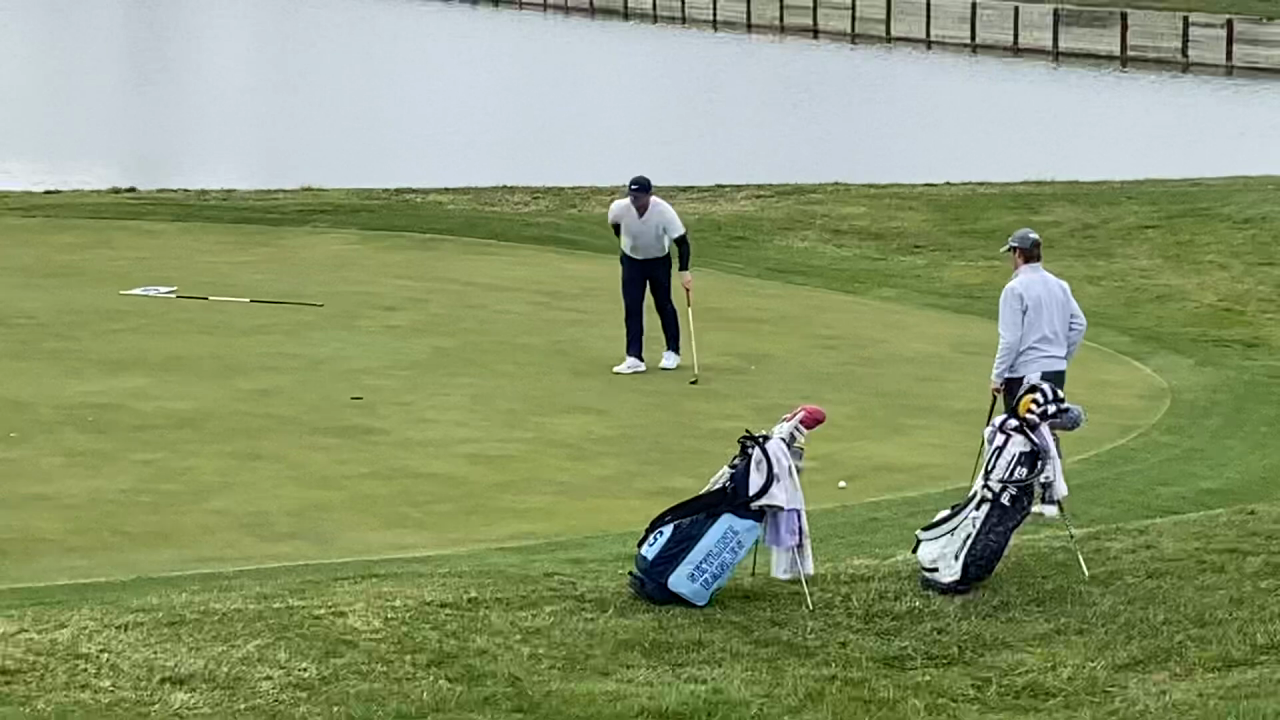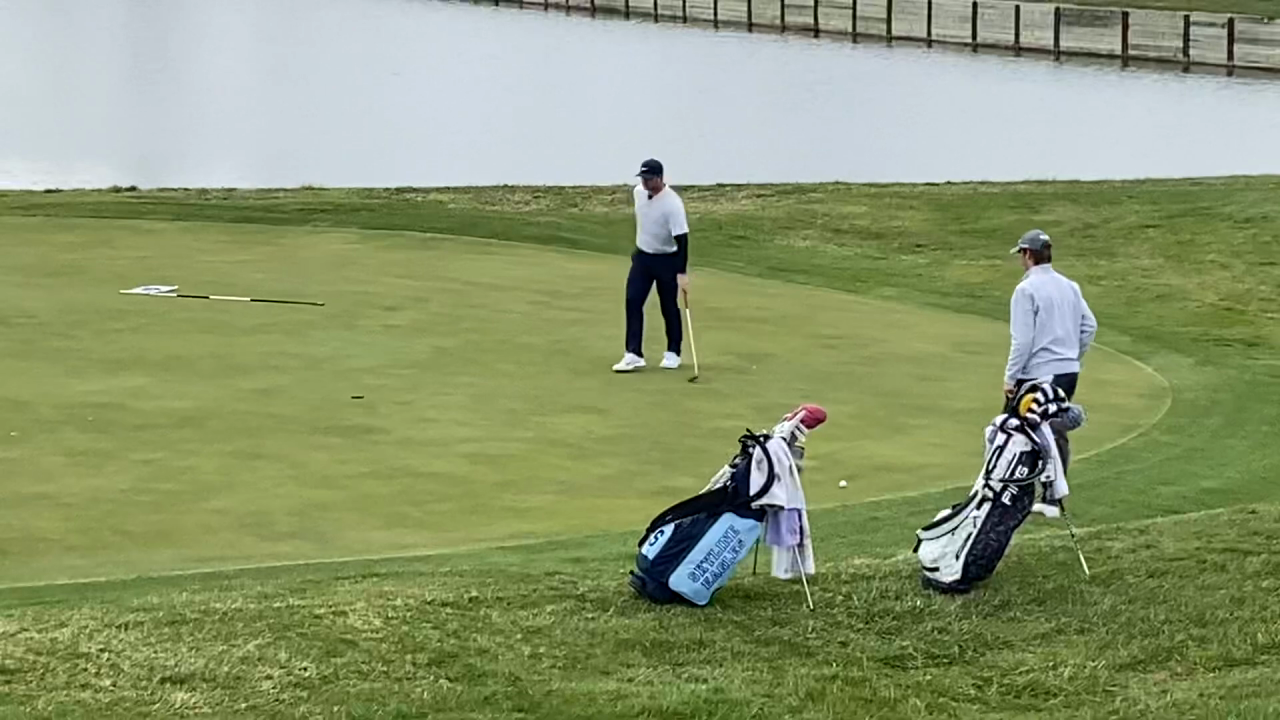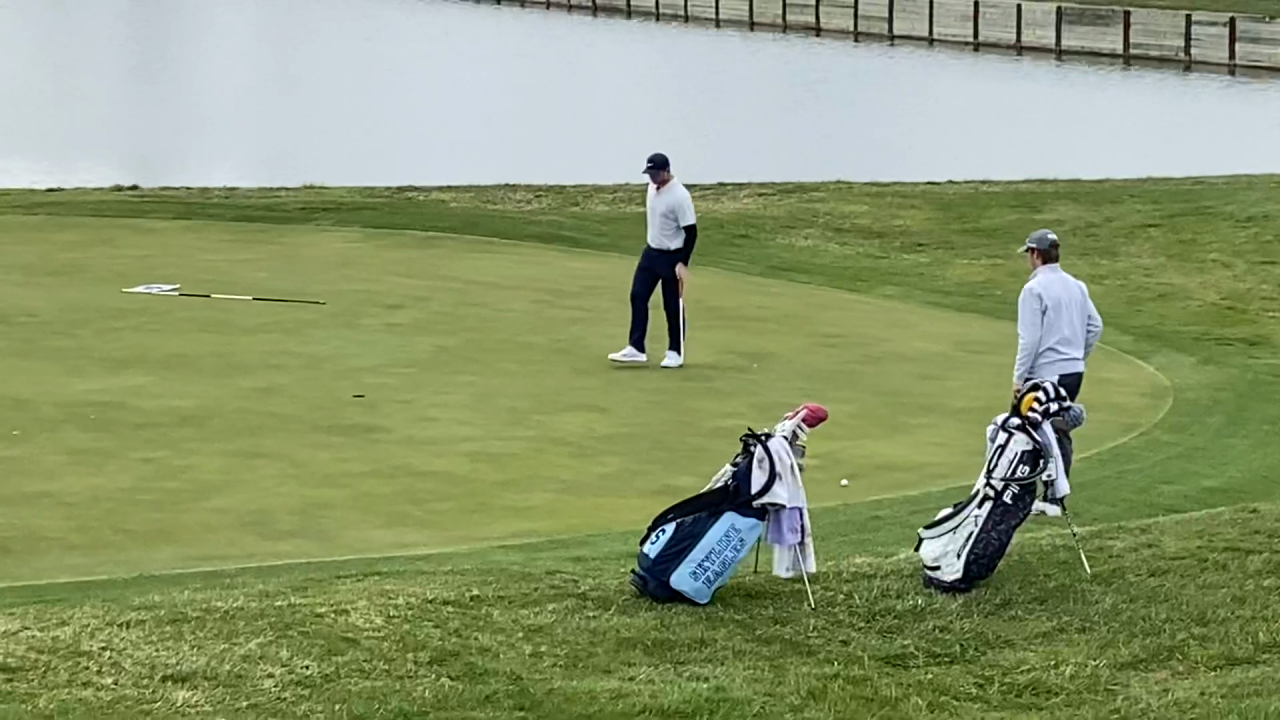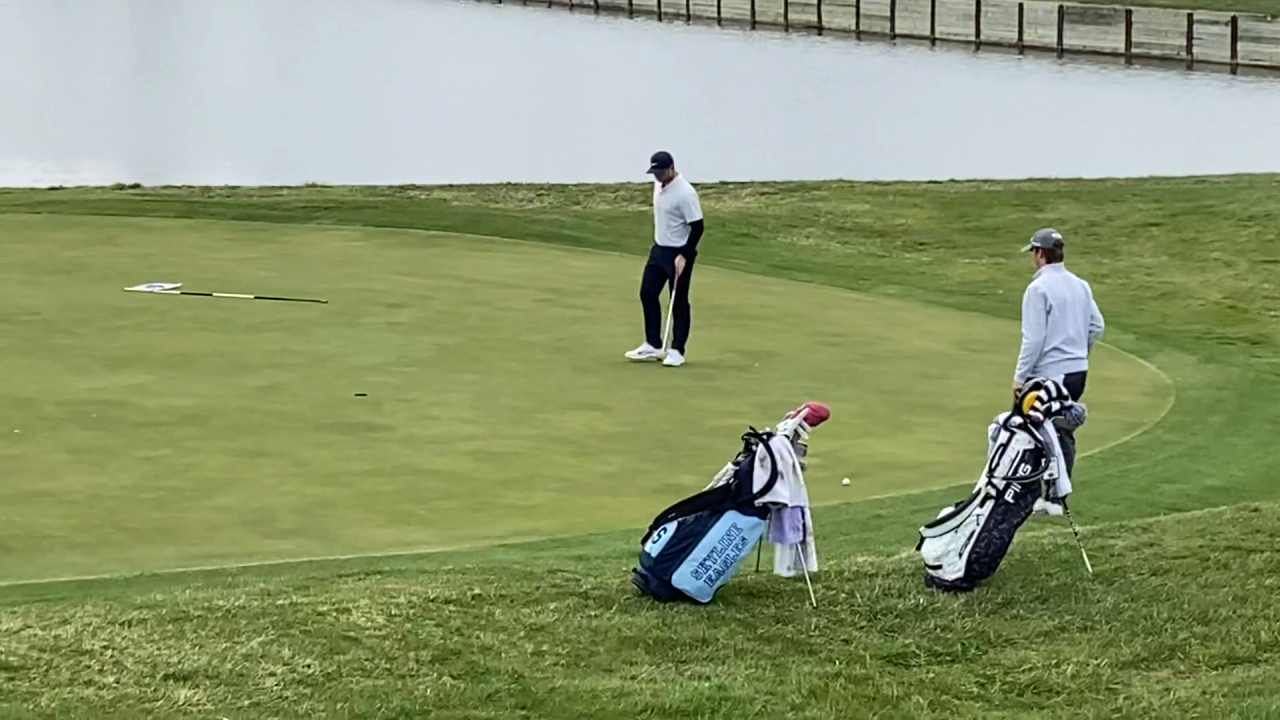
dt=0.2s
person 1, frame 1
left shoulder: (1015, 288)
right shoulder: (1060, 285)
left elbow: (1010, 339)
right elbow: (1079, 325)
left wrist: (997, 376)
left hip: (1024, 376)
right hip: (1056, 372)
person 1, frame 2
left shoulder: (1026, 289)
right shoulder: (1070, 286)
left elbow: (1022, 340)
right elbow: (1089, 327)
left wrist: (1010, 377)
left hip: (1036, 376)
right hip: (1068, 373)
right knee: (1057, 433)
person 1, frame 3
left shoulder: (1034, 288)
right shoulder: (1077, 286)
left elbow: (1029, 339)
right elbow: (1095, 326)
left wrist: (1018, 377)
left hip: (1043, 376)
right hip: (1072, 372)
right knee: (1060, 434)
person 1, frame 4
left shoulder: (1039, 288)
right shoulder: (1080, 285)
left elbow: (1033, 339)
right elbow: (1096, 326)
left wrist: (1020, 376)
left hip: (1047, 374)
right hip: (1076, 371)
right knee: (1063, 433)
person 2, frame 1
left shoulder: (664, 211)
right shoulder: (619, 207)
left elbow: (681, 242)
left wrist: (684, 270)
right wrist: (621, 239)
left hip: (659, 262)
right hip: (631, 262)
left knee: (664, 307)
right knee: (632, 309)
left ankle: (672, 352)
right ankle: (635, 358)
person 2, frame 2
left shoulder: (672, 203)
right shoulder: (638, 192)
left elbow: (682, 240)
left wrist: (682, 273)
left hip: (667, 260)
right hip: (642, 256)
left knee: (669, 307)
right knee: (633, 301)
left ankle: (673, 352)
right ankle: (634, 354)
person 2, frame 3
left shoulder: (680, 196)
right shoulder: (652, 187)
left elbow: (691, 232)
left wrist: (683, 263)
left hip: (672, 256)
right hip: (651, 252)
left knee: (672, 305)
right knee: (638, 296)
left ankle: (675, 352)
right ankle: (636, 349)
person 2, frame 4
left shoulder: (685, 193)
right shoulder: (659, 185)
left elbow: (697, 227)
left wrist: (683, 255)
left hip: (679, 253)
right hip: (659, 249)
left knee: (679, 302)
right knee: (647, 294)
left ankle: (677, 350)
right ankle: (653, 345)
